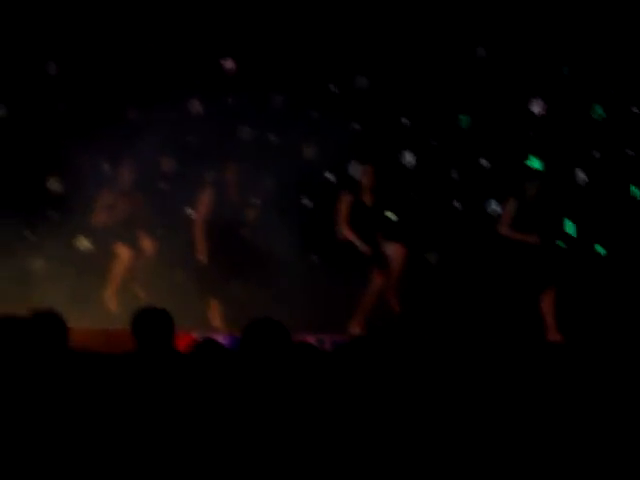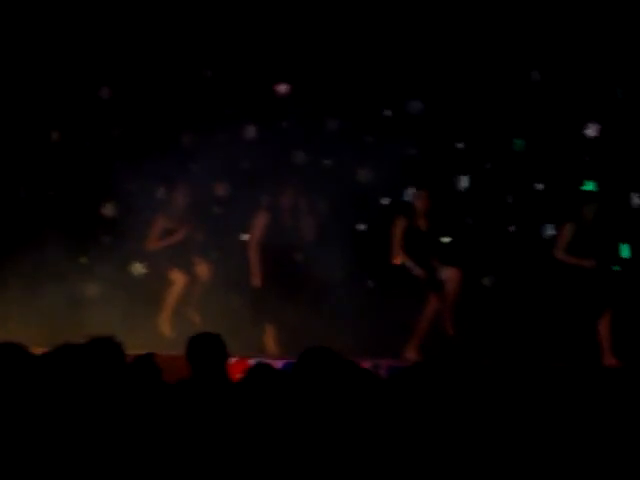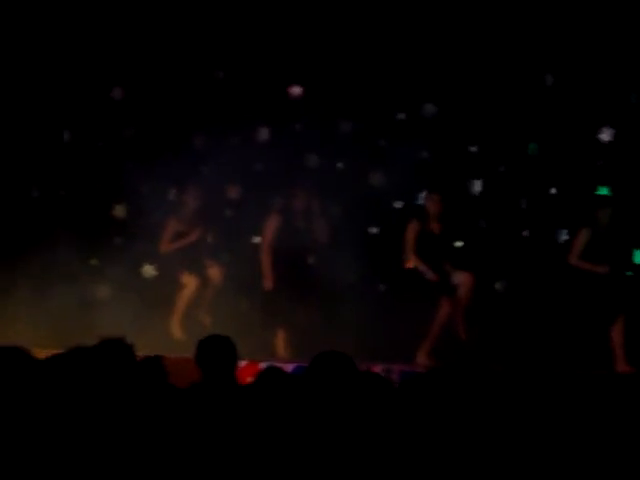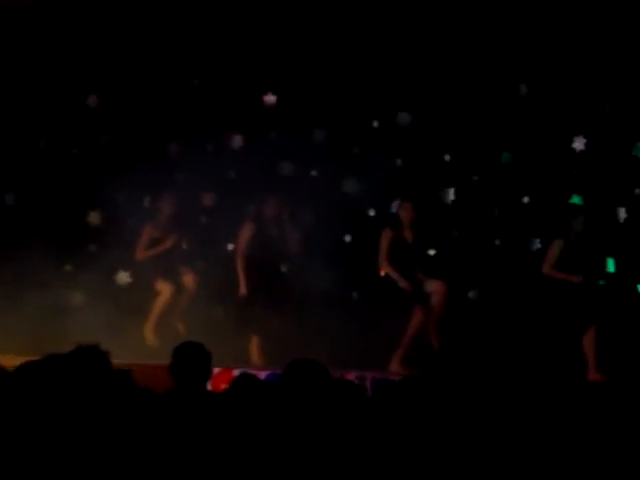
dt=0.2s
person 1, frame 1
left shoulder: (375, 199)
right shoulder: (349, 196)
left elbow: (377, 227)
right elbow: (342, 225)
left wrist: (381, 241)
right wrist: (360, 244)
left hip: (372, 244)
right hip: (353, 244)
left knee: (382, 274)
left ankle: (359, 321)
right ankle: (389, 295)
person 1, frame 2
left shoulder: (429, 223)
right shoulder: (404, 221)
left elbow: (431, 251)
right elbow: (397, 250)
left wrist: (436, 265)
right wrist: (415, 267)
left hip: (427, 269)
right hip: (408, 268)
left knee: (444, 288)
person 1, frame 3
left shoulder: (441, 227)
right shoulder: (416, 224)
left elbow: (443, 255)
right elbow: (409, 253)
left wrist: (448, 268)
right wrist: (427, 271)
left hip: (440, 272)
right hip: (420, 273)
left knee: (461, 286)
person 1, frame 4
left shoulder: (415, 235)
right shoulder: (390, 232)
left elbow: (416, 262)
right elbow: (383, 261)
left wrist: (421, 276)
right wrist: (400, 280)
left hip: (413, 280)
right hip: (394, 281)
person 2, frame 1
left shoulder: (238, 194)
right shoulder: (211, 191)
left elbow: (241, 220)
right elbow: (200, 220)
right wrist: (201, 249)
left hip: (232, 245)
right hip: (214, 244)
right knee: (216, 276)
right ankle: (215, 313)
person 2, frame 2
left shoulder: (295, 218)
right shoulder: (266, 215)
left elbow: (309, 238)
right elbow: (254, 245)
left wrist: (304, 213)
right wrist: (256, 273)
left hip: (288, 269)
right hip: (269, 268)
right knee: (273, 301)
right ankle: (271, 338)
person 2, frame 3
left shoulder: (308, 220)
right shoulder: (277, 218)
left elbow: (322, 240)
right elbow: (266, 248)
left wrist: (316, 215)
right wrist: (267, 276)
left hip: (300, 271)
right hip: (281, 271)
right knee: (286, 304)
right ankle: (282, 342)
person 2, frame 4
left shoulder: (280, 228)
right shoulder: (251, 226)
left elbow: (293, 249)
right elbow: (240, 255)
left wrist: (287, 224)
right wrist: (242, 283)
left hip: (274, 279)
right hip: (255, 278)
right knee: (260, 311)
right ankle: (256, 349)
person 3, frame 1
left shoulder: (538, 205)
right shoulder: (515, 202)
left elbow: (541, 230)
right elbow: (502, 228)
right wrist: (527, 238)
left hip: (535, 254)
right hip: (519, 254)
left knee: (547, 288)
left ankle: (551, 331)
person 3, frame 2
left shoulder: (595, 229)
right shoulder: (572, 227)
left elbow: (599, 254)
right elbow: (558, 253)
right wrist: (583, 262)
left hip: (593, 278)
right hip: (576, 278)
left knee: (604, 311)
left ankle: (607, 355)
person 3, frame 3
left shoulder: (609, 235)
right shoulder: (587, 232)
left elbow: (611, 260)
right elbow: (573, 259)
right wrist: (597, 268)
left hip: (606, 284)
right hip: (589, 285)
left knee: (617, 317)
left ankle: (620, 362)
person 3, frame 4
left shoulder: (583, 244)
right shoulder: (561, 242)
left elbow: (585, 270)
right elbow: (546, 269)
right wrist: (571, 278)
left hip: (579, 294)
right hip: (563, 294)
left knee: (589, 326)
left ankle: (592, 370)
person 4, frame 1
left shoulder: (134, 195)
right shoulder: (108, 194)
left elbow: (139, 216)
right elbow: (96, 220)
right wrist: (119, 211)
left hip: (129, 229)
right hip: (111, 232)
left knee: (149, 246)
right knee: (128, 254)
left ankle: (136, 282)
right ankle: (110, 292)
person 4, frame 2
left shoulder: (187, 217)
right shoulder: (163, 218)
left elbow: (194, 239)
right elbow: (150, 246)
right wrist: (176, 237)
left hip: (184, 254)
right hip: (165, 257)
left knee: (205, 271)
right knee: (182, 279)
left ankle: (191, 307)
right ankle: (164, 318)
person 4, frame 3
left shoulder: (198, 219)
right shoulder: (175, 221)
left elbow: (202, 242)
right elbow: (163, 248)
right wrist: (188, 239)
left hip: (195, 256)
right hip: (177, 259)
left knee: (217, 274)
right knee: (194, 282)
left ankle: (203, 309)
right ankle: (175, 320)
person 4, frame 4
left shoulder: (173, 226)
right shoulder: (150, 228)
left elbow: (177, 249)
right elbow: (139, 256)
right wrist: (164, 246)
left hip: (169, 263)
right hip: (151, 267)
left knee: (191, 281)
right knee: (168, 289)
left ankle: (176, 316)
right ankle: (149, 327)
